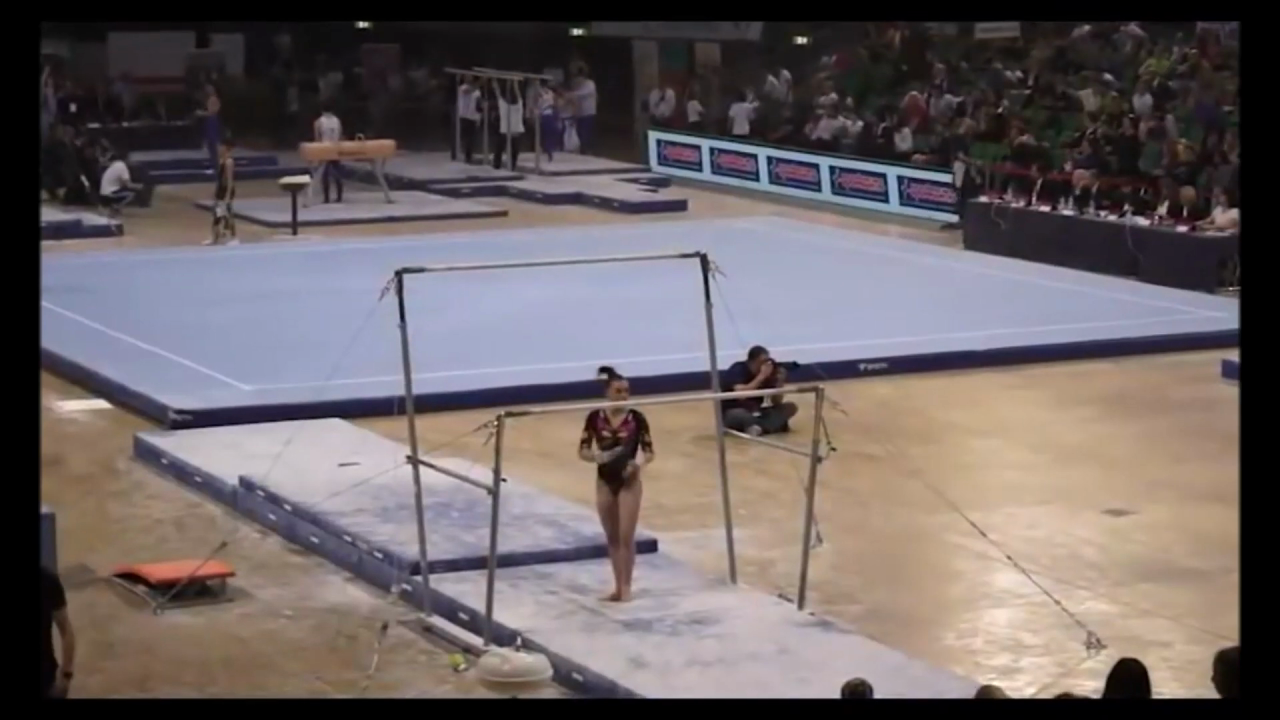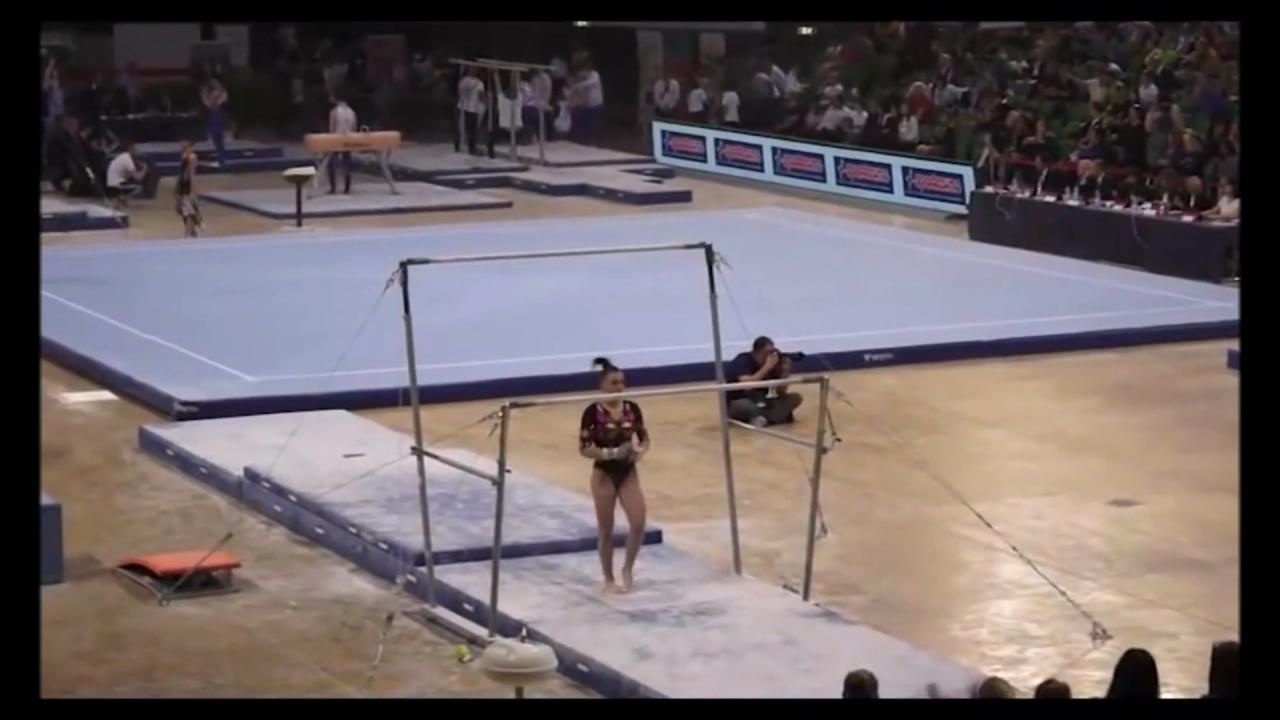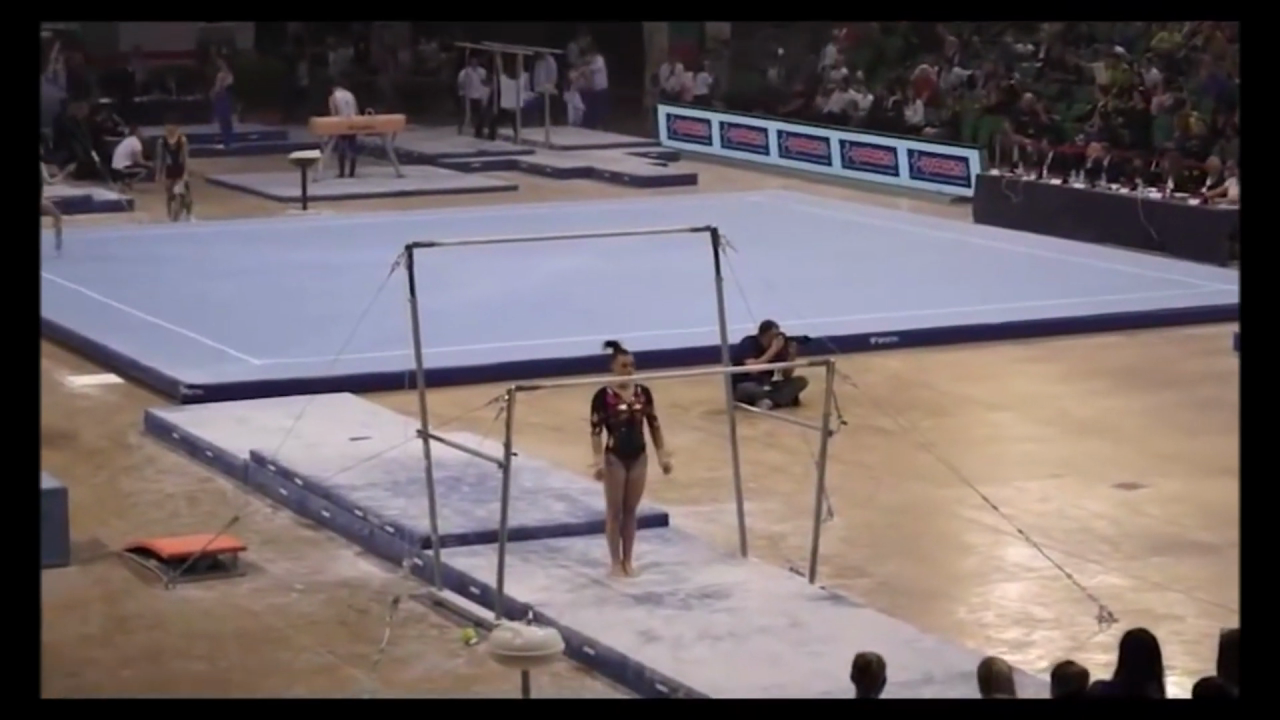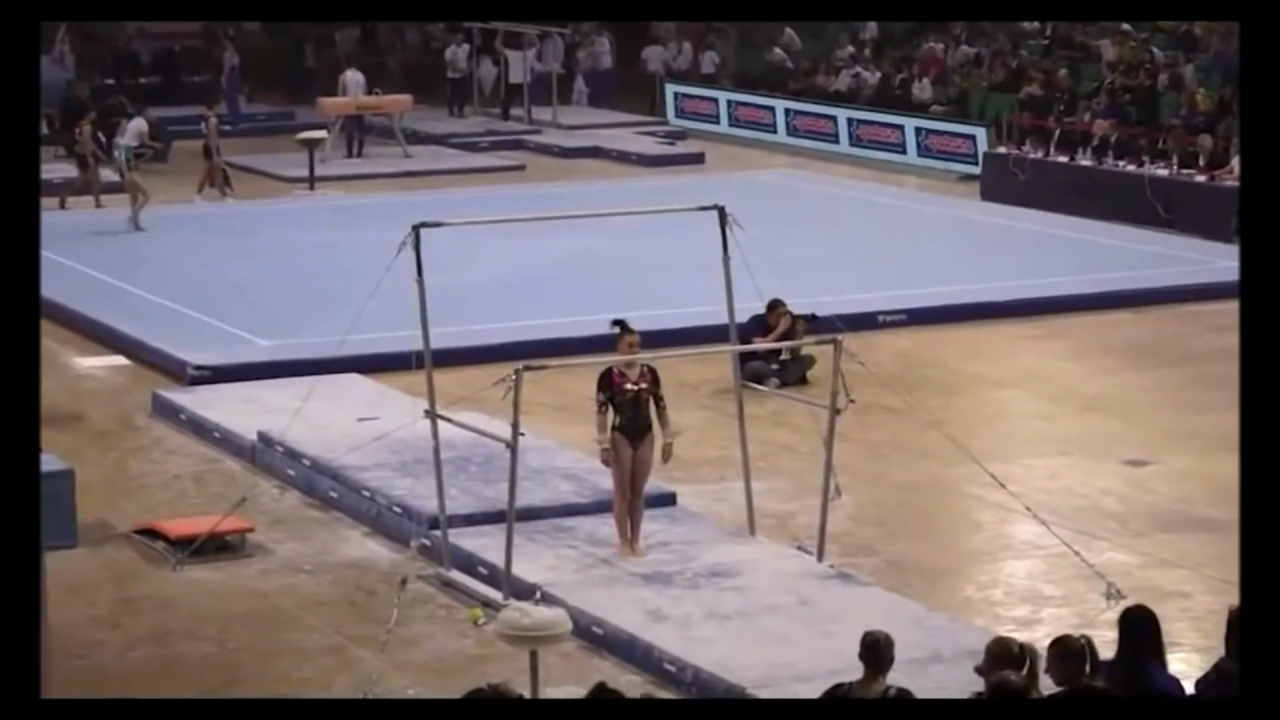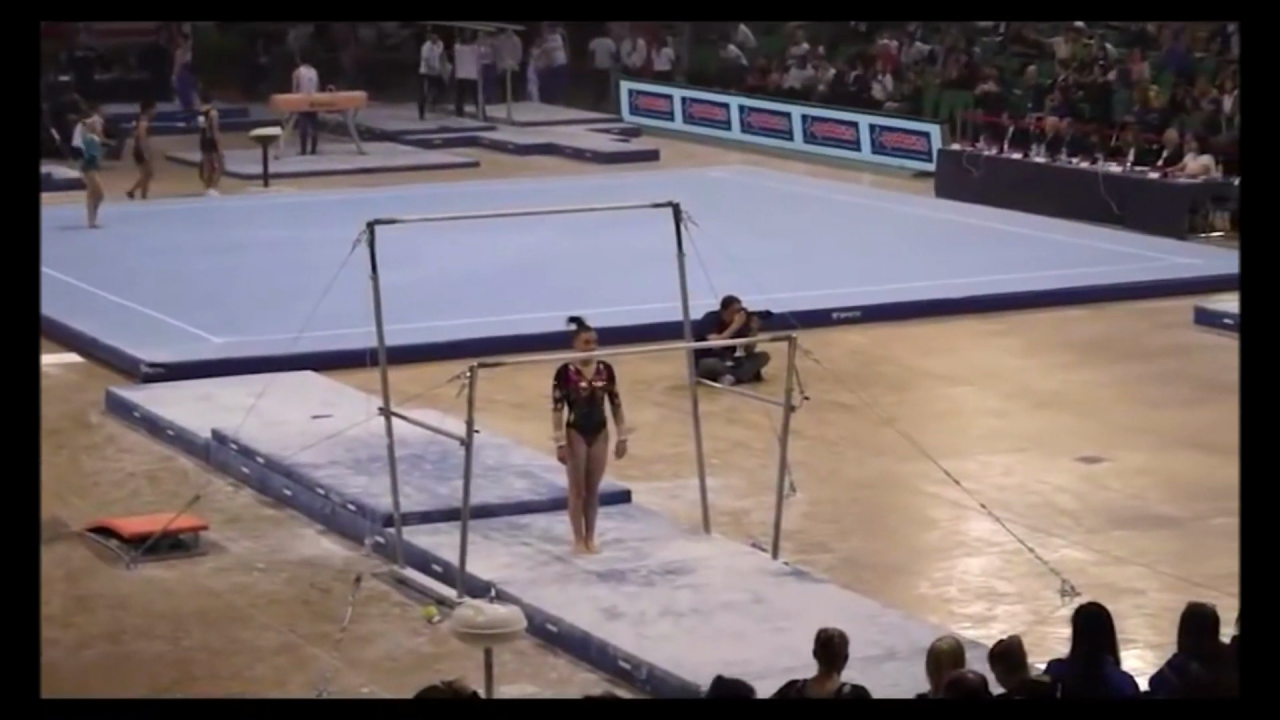
dt=1s
person 1, frame 1
left shoulder: (637, 418)
right shoulder: (595, 418)
left elbow: (649, 451)
right elbow: (583, 451)
left wrist: (639, 463)
right wrist: (601, 456)
left hip: (629, 482)
right hip: (604, 482)
left knee: (626, 537)
right knee: (612, 538)
left ankle: (626, 588)
right ankle: (618, 587)
person 1, frame 2
left shoulder: (632, 409)
right shoulder: (593, 412)
left elbow: (644, 439)
right elbow: (585, 449)
left wrist: (640, 451)
right wrist: (612, 453)
left hip: (629, 473)
right hip: (604, 475)
left knee: (638, 524)
right knee: (606, 531)
left ankle: (628, 570)
right ankle: (609, 579)
person 1, frame 3
left shoulder: (643, 393)
right shoulder: (603, 396)
left elbow: (654, 425)
right elbow: (596, 432)
left wrist: (663, 456)
right wrist: (599, 462)
left hip: (639, 457)
right hip: (615, 458)
left knee: (631, 511)
right knee: (615, 512)
left ankle: (628, 560)
right ankle: (616, 562)
person 1, frame 4
left shoulder: (650, 373)
right shoulder: (609, 376)
left elbow: (661, 407)
right elbow: (602, 412)
left wrist: (668, 438)
right wrist: (604, 444)
left hip: (645, 437)
right hip: (621, 438)
left knee: (638, 492)
right knee: (622, 492)
left ankle: (636, 540)
right ankle: (624, 542)
person 1, frame 5
left shoulder: (606, 370)
right shoulder: (565, 372)
left elbow: (616, 404)
right elbow: (558, 409)
left wrist: (622, 436)
right wrist: (560, 442)
left hip: (599, 433)
right hip: (576, 434)
left knee: (593, 489)
right knee: (577, 489)
left ankle: (590, 538)
right ankle: (578, 539)
